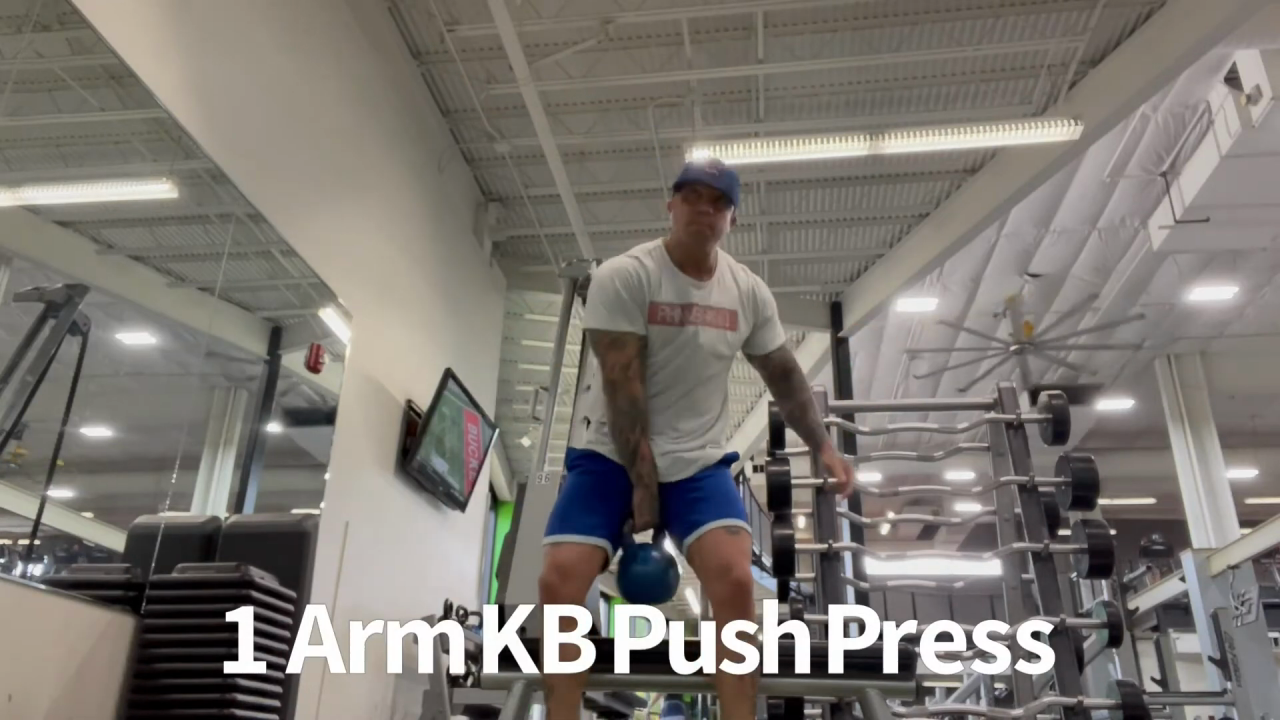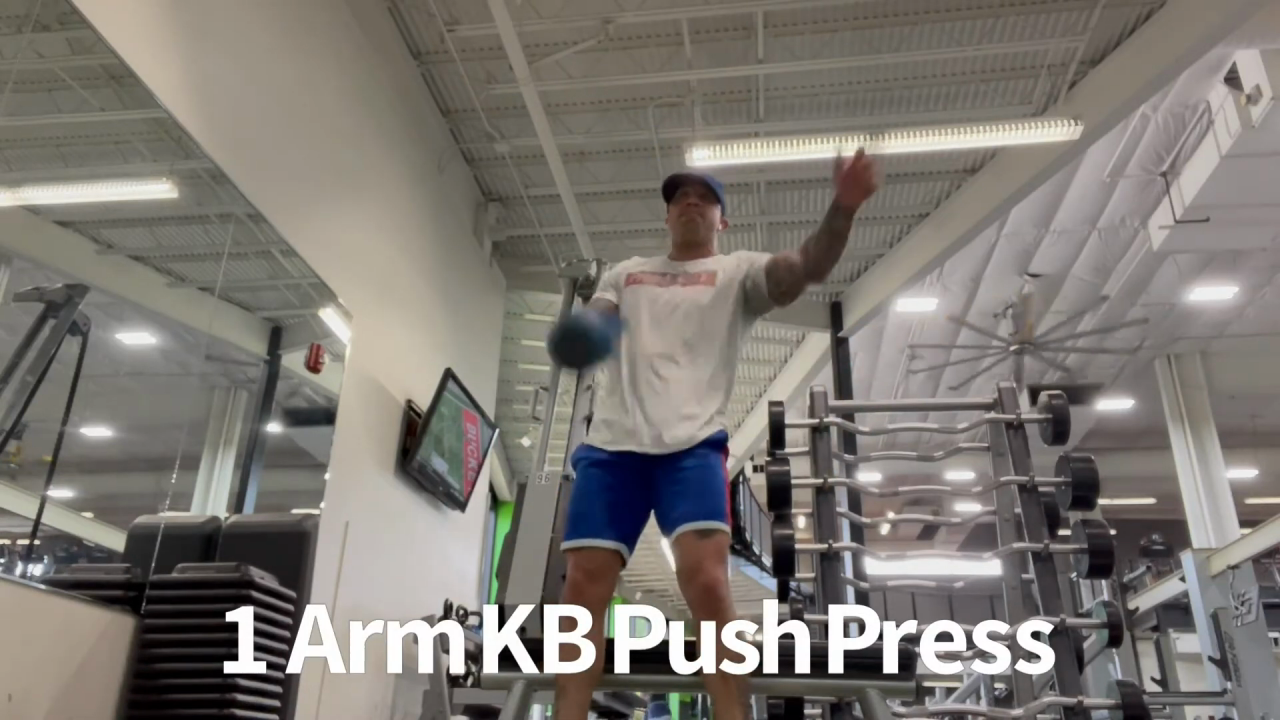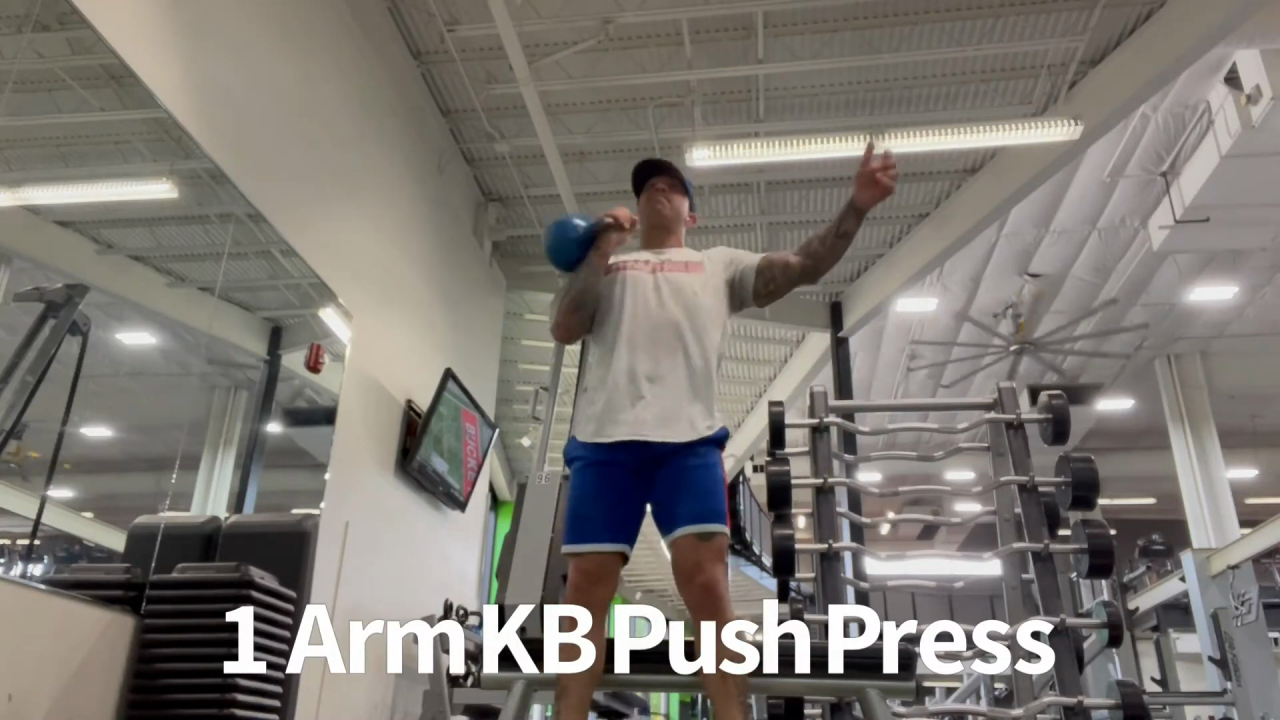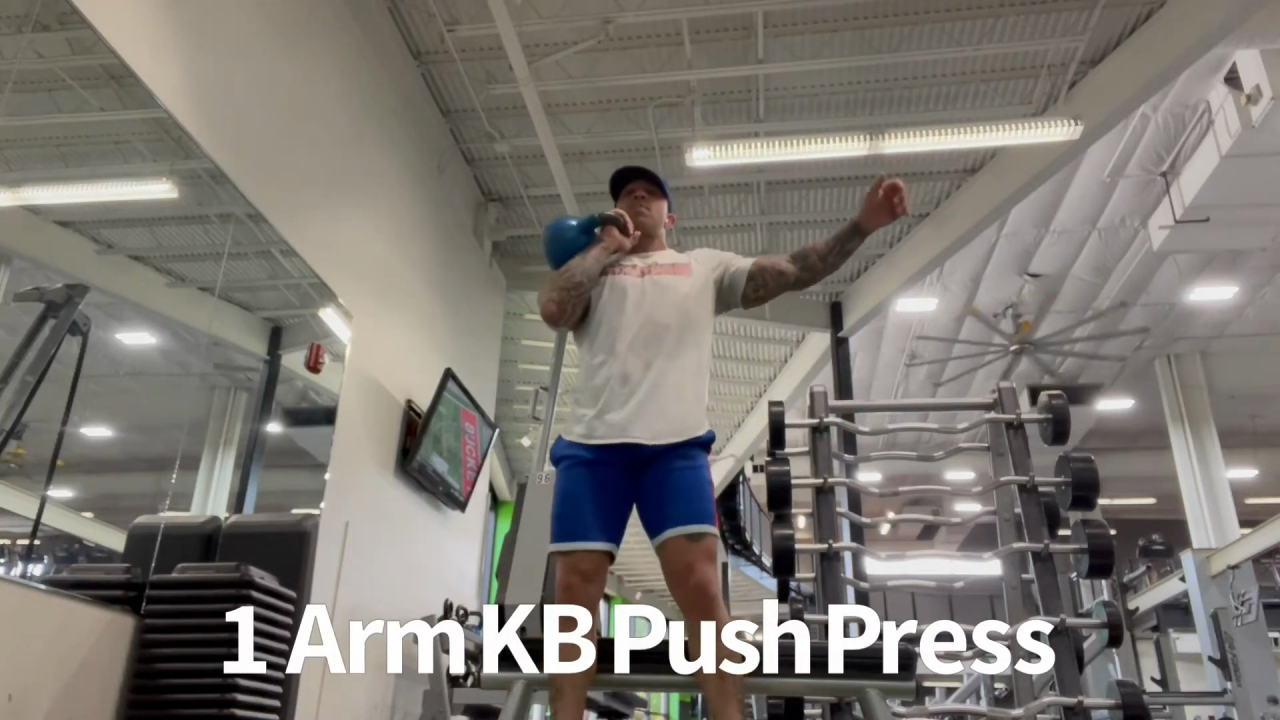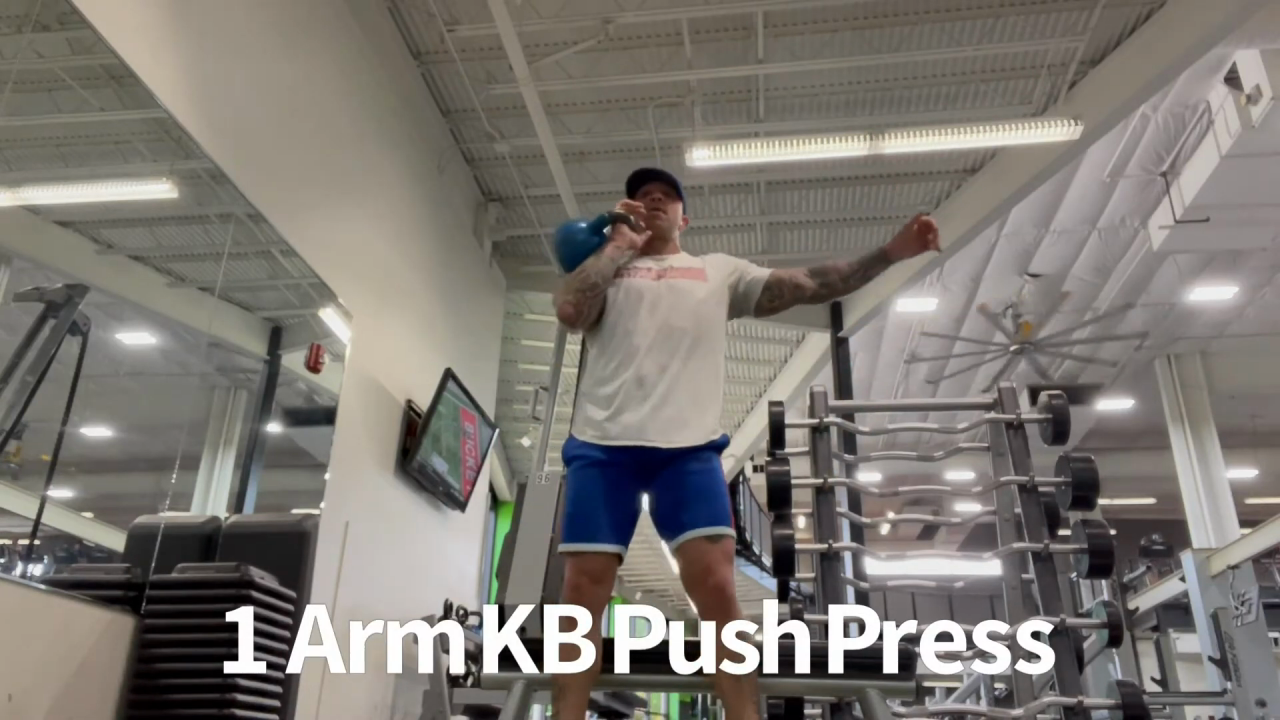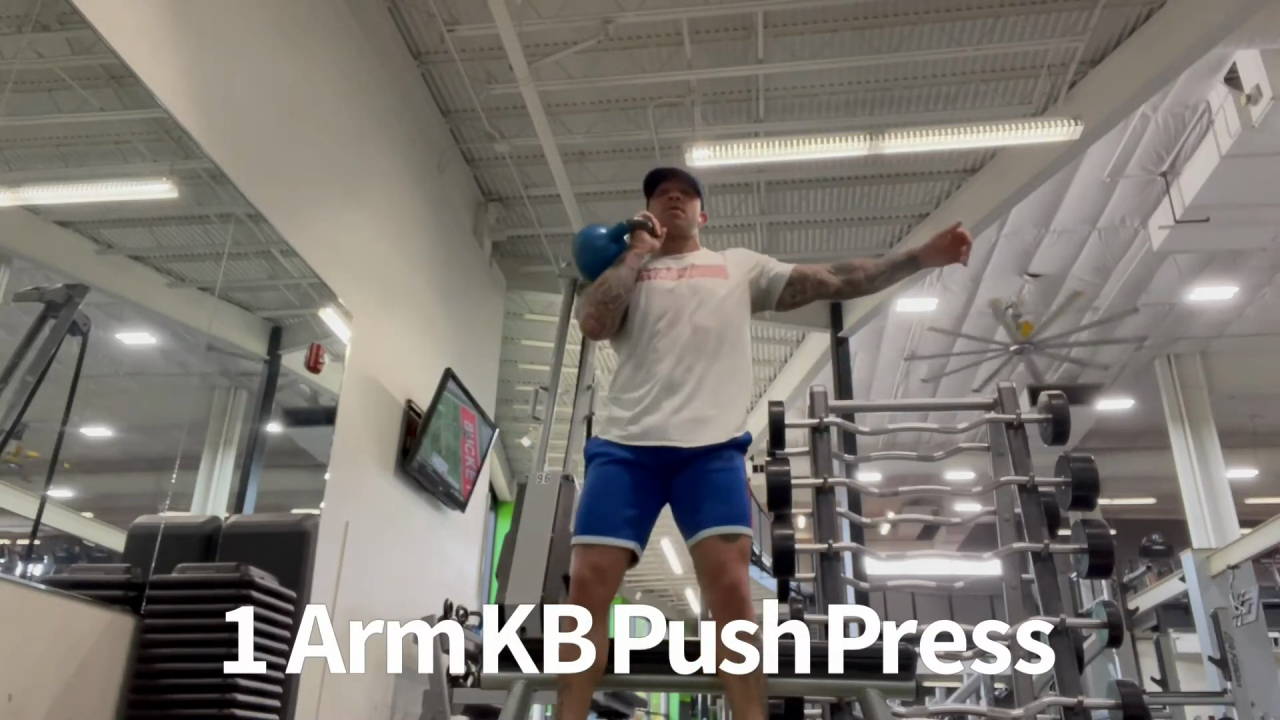
dt=0.3s
person 1, frame 1
left shoulder: (749, 292)
right shoulder: (621, 276)
left elbow: (783, 374)
right elbow: (623, 388)
left wrist: (823, 446)
right wrist: (641, 486)
left hip: (699, 463)
right hip: (610, 457)
left knee: (735, 581)
right knee: (559, 584)
person 1, frame 2
left shoulder: (741, 274)
right shoulder: (625, 274)
left elbow: (807, 266)
right elbow: (573, 344)
left wrist: (844, 206)
right wrist: (584, 329)
left hip: (691, 446)
right hip: (611, 446)
left knee: (706, 583)
right knee: (584, 589)
person 1, frame 3
left shoulder: (720, 264)
right shoulder: (605, 265)
left elbow: (803, 267)
right elbow: (563, 329)
left wrist: (858, 203)
right wrist: (599, 252)
left hip: (688, 439)
right hip: (604, 440)
left knee: (705, 585)
right knee: (585, 590)
person 1, frame 4
left shoulder: (705, 266)
right shoulder: (590, 268)
left elbow: (792, 272)
right elbow: (552, 309)
left wrist: (863, 225)
right wrist: (605, 247)
left hip: (675, 442)
right hip: (592, 443)
left knee: (701, 589)
right knee: (575, 590)
person 1, frame 5
left shoulder: (719, 271)
right shoulder: (604, 270)
left elbow: (809, 285)
right elbow: (568, 311)
left wrist: (891, 251)
right wrist: (618, 245)
left hip: (688, 445)
right hip: (602, 444)
left knee: (717, 589)
right knee: (582, 591)
person 1, frame 6
left shoulder: (739, 266)
right shoulder: (623, 270)
left elbow: (832, 281)
right elbow: (592, 323)
left wrist: (922, 256)
right wrist: (637, 252)
left hip: (710, 445)
right hip: (625, 444)
left knee: (730, 588)
right knee: (589, 586)
